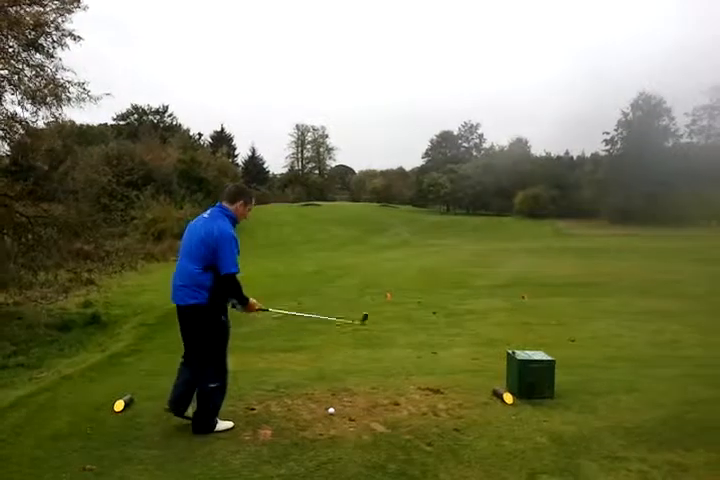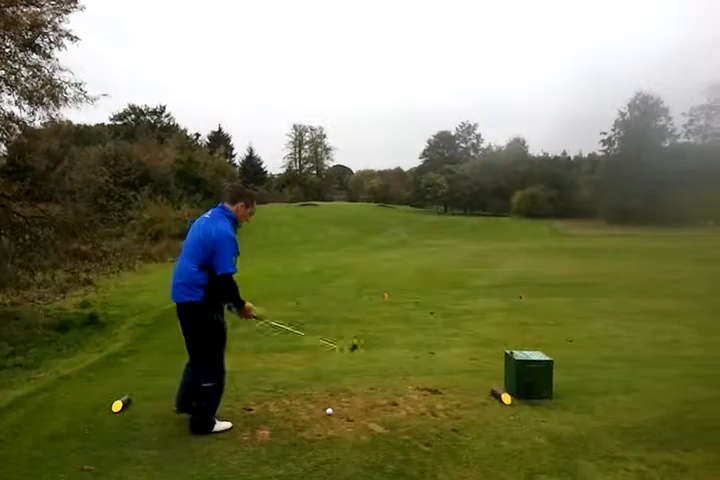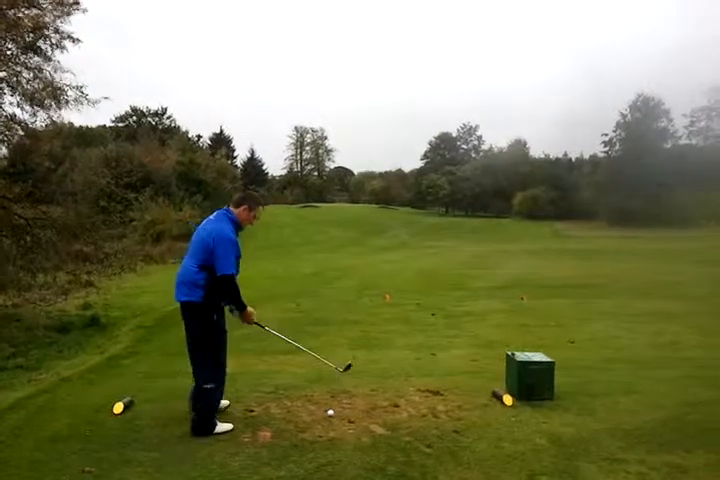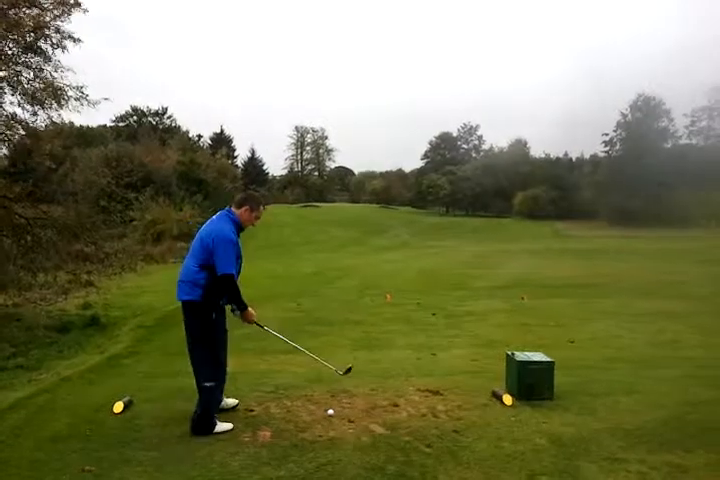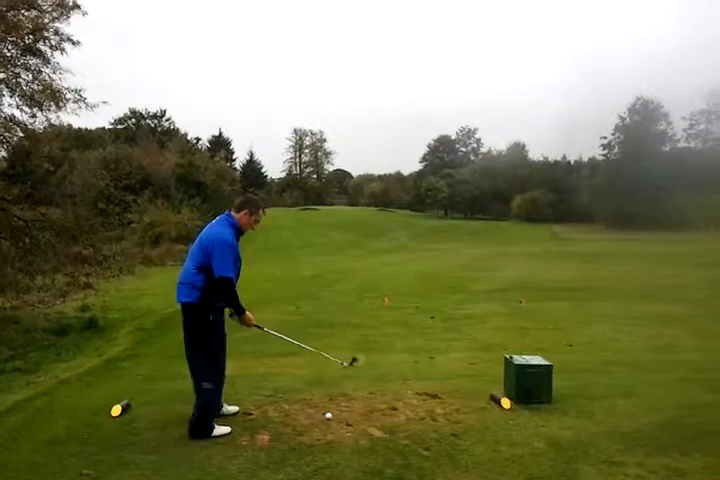
dt=0.1s
person 1, frame 1
left shoulder: (202, 220)
right shoulder: (224, 231)
right elbow: (228, 279)
left wrist: (233, 298)
right wrist: (245, 301)
left hip: (186, 297)
right hip: (205, 303)
left knee: (194, 355)
right knee: (213, 362)
left ankle: (178, 402)
right ankle: (205, 421)
person 1, frame 2
left shoulder: (205, 220)
right shoulder: (224, 232)
right elbow: (225, 279)
left wrist: (229, 300)
right wrist: (240, 305)
left hip: (187, 296)
right hip: (202, 302)
left knee: (199, 354)
right knee: (210, 361)
left ankle: (186, 401)
right ankle: (203, 421)
person 1, frame 3
left shoulder: (215, 221)
right shoulder: (225, 234)
right elbow: (226, 279)
left wrist: (233, 303)
right wrist: (242, 308)
left hip: (194, 296)
right hip: (202, 301)
left knee: (206, 355)
right knee: (211, 359)
left ankle: (202, 401)
right ankle: (204, 422)
person 1, frame 4
left shoulder: (219, 222)
right shoulder: (225, 234)
right elbow: (226, 279)
left wrist: (234, 303)
right wrist: (243, 308)
left hip: (198, 296)
right hip: (203, 300)
left knee: (209, 354)
right knee: (211, 358)
left ankle: (212, 400)
right ankle: (204, 421)
person 1, frame 5
left shoulder: (222, 227)
right shoulder: (224, 237)
right elbow: (223, 282)
left wrist: (234, 308)
right wrist: (241, 311)
left hip: (202, 301)
right hip: (201, 304)
left knee: (213, 357)
right knee: (208, 362)
left ankle: (212, 404)
right ankle: (202, 425)
